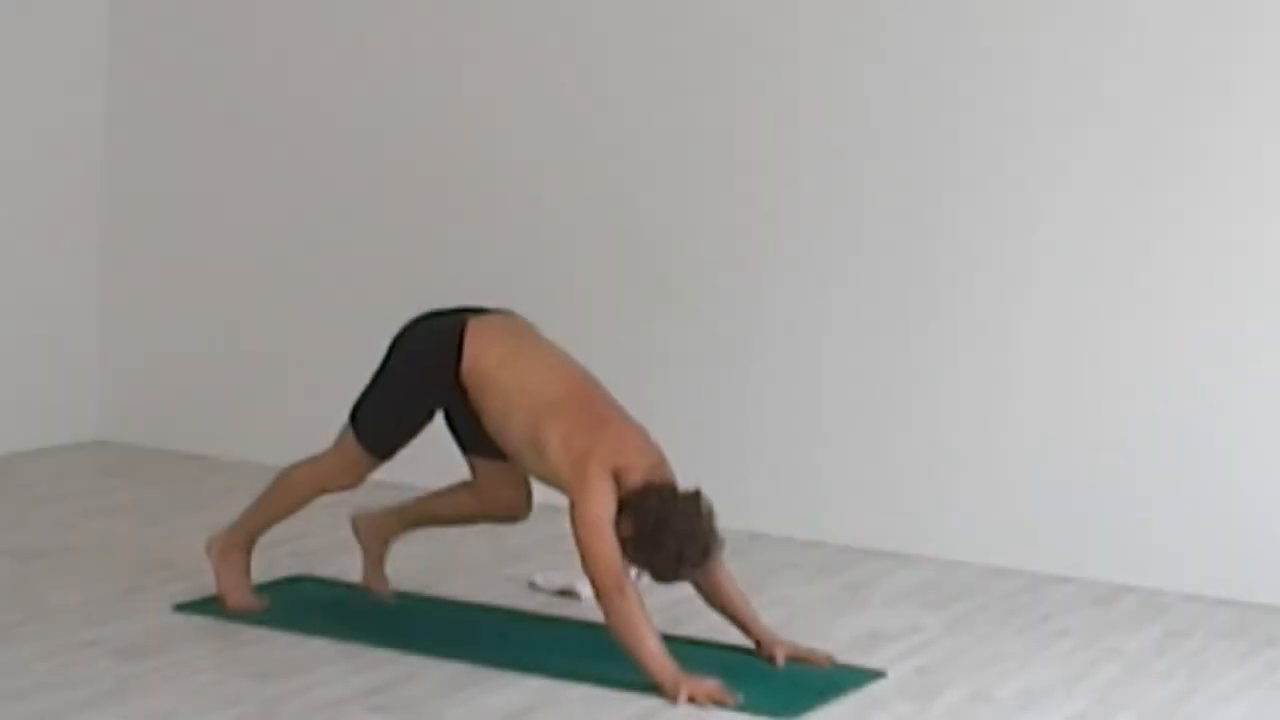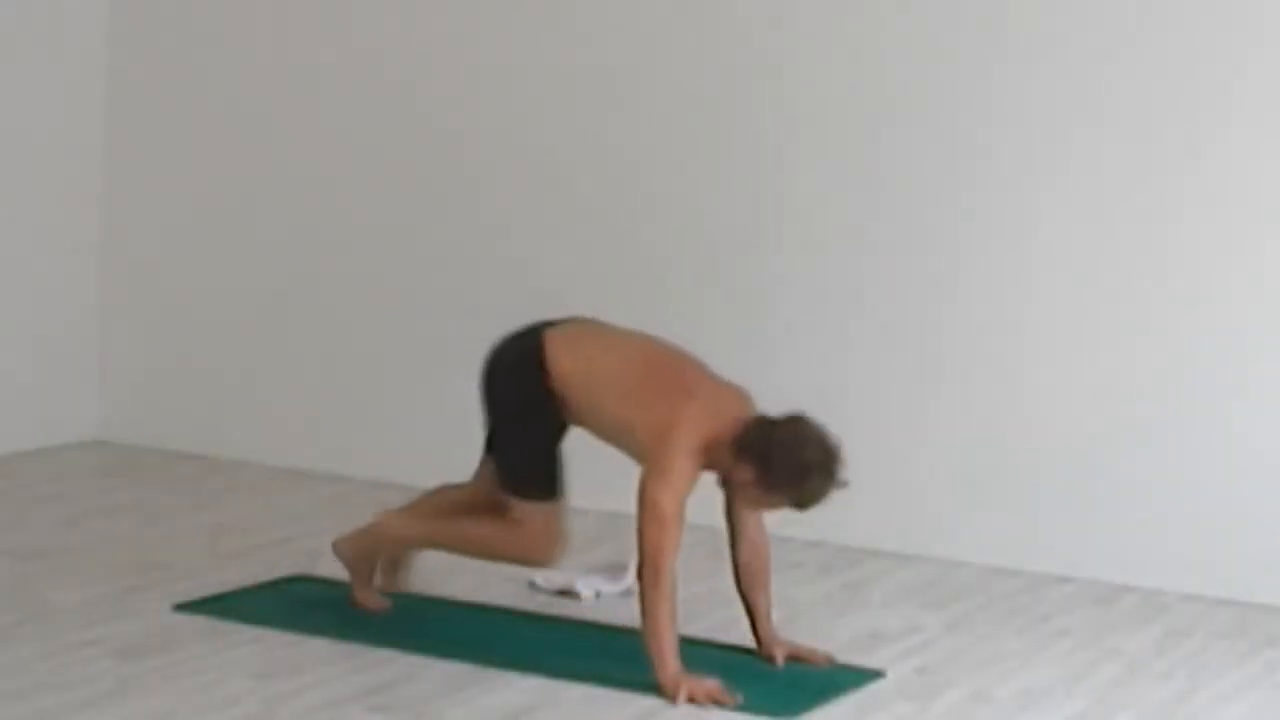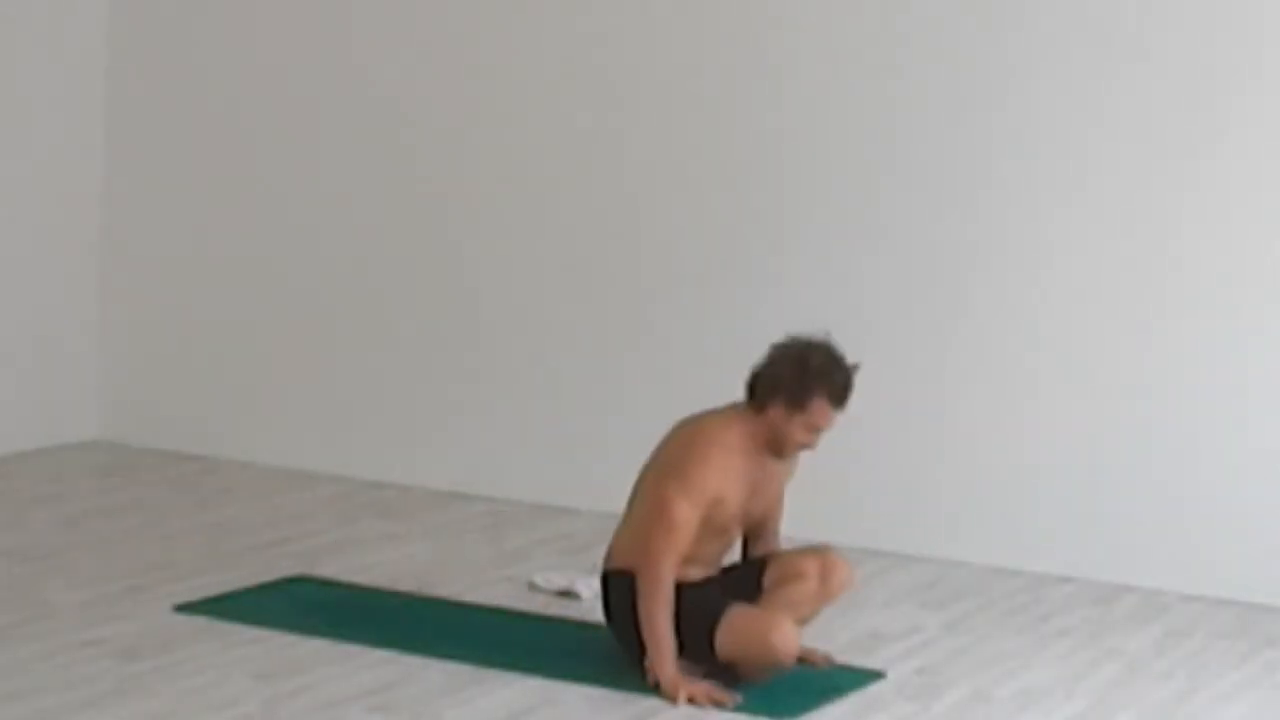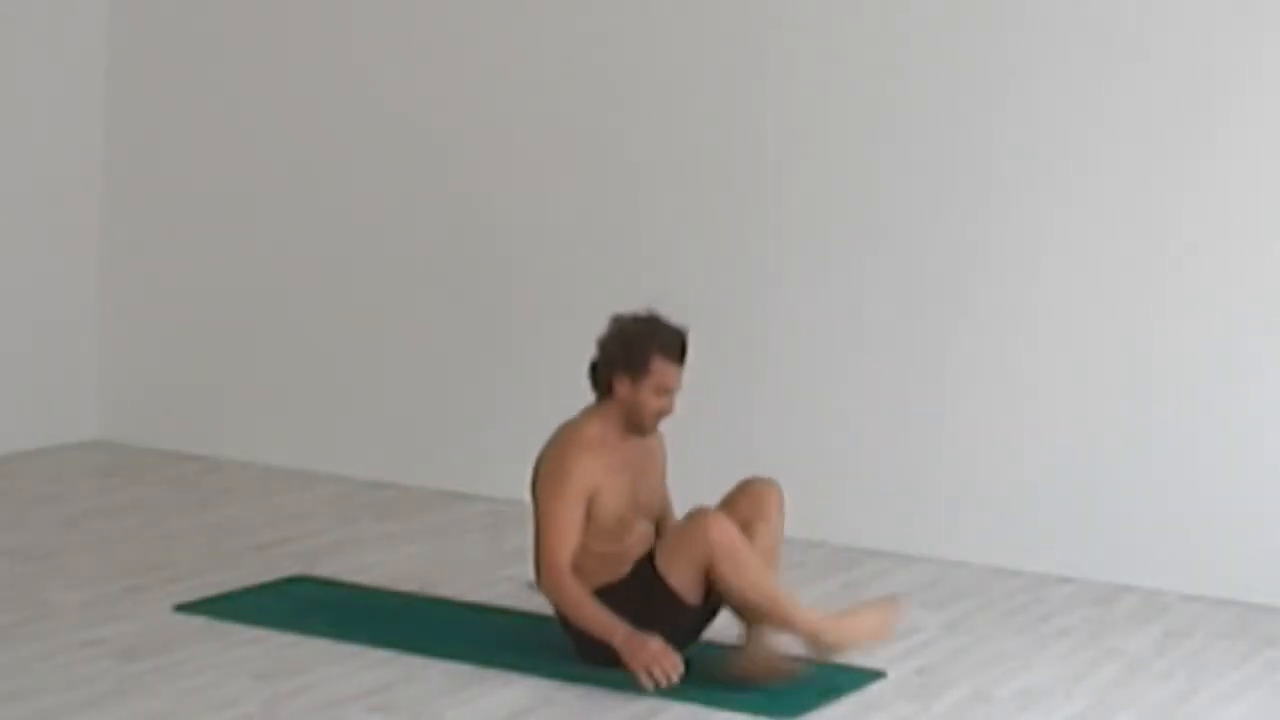
dt=1s
person 1, frame 1
left shoulder: (652, 472)
right shoulder: (594, 477)
left elbow: (703, 557)
right elbow: (612, 588)
left wrist: (763, 636)
right wrist: (672, 679)
left hip: (487, 341)
right hip: (441, 349)
left knee: (508, 502)
right knee: (344, 468)
left ankle: (383, 527)
right ankle: (232, 545)
person 1, frame 2
left shoulder: (746, 426)
right shoulder: (683, 447)
left elbow: (748, 537)
right elbow: (656, 566)
left wrist: (766, 636)
right wrist: (670, 676)
left hip: (557, 358)
right hip: (526, 370)
left knee: (492, 497)
right knee: (540, 544)
left ankle: (364, 546)
right ankle: (402, 536)
person 1, frame 3
left shoulder: (779, 450)
right shoulder: (708, 453)
left elbow: (761, 540)
right elbow: (655, 567)
left wrist: (779, 639)
right wrist: (669, 675)
left hip: (705, 587)
right hip: (641, 598)
left knee: (830, 571)
right knee: (777, 640)
left ankle: (718, 644)
right ankle: (693, 659)
person 1, frame 4
left shoulder: (649, 442)
right shoulder: (574, 457)
right elbow: (553, 576)
left wrist: (723, 593)
right wrist: (626, 639)
left hip: (658, 601)
right hip: (609, 619)
left knee: (761, 494)
right knee: (710, 527)
left ankle: (757, 646)
right ankle: (818, 630)
